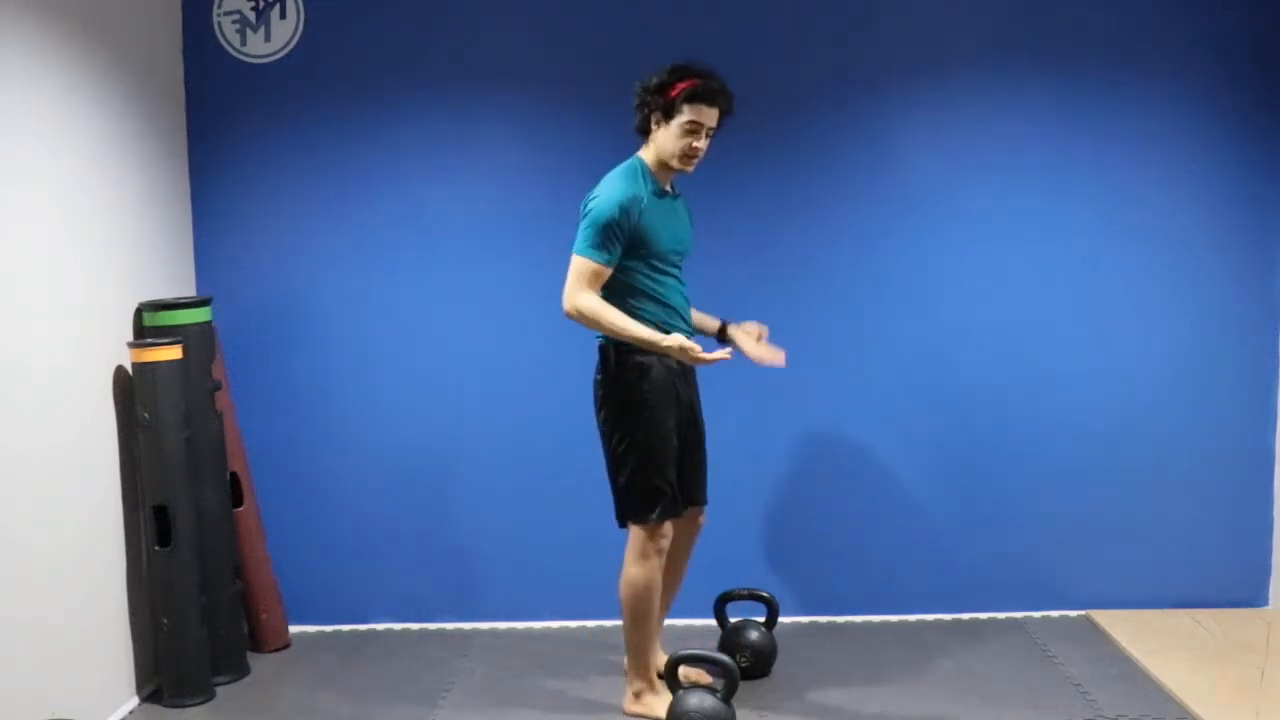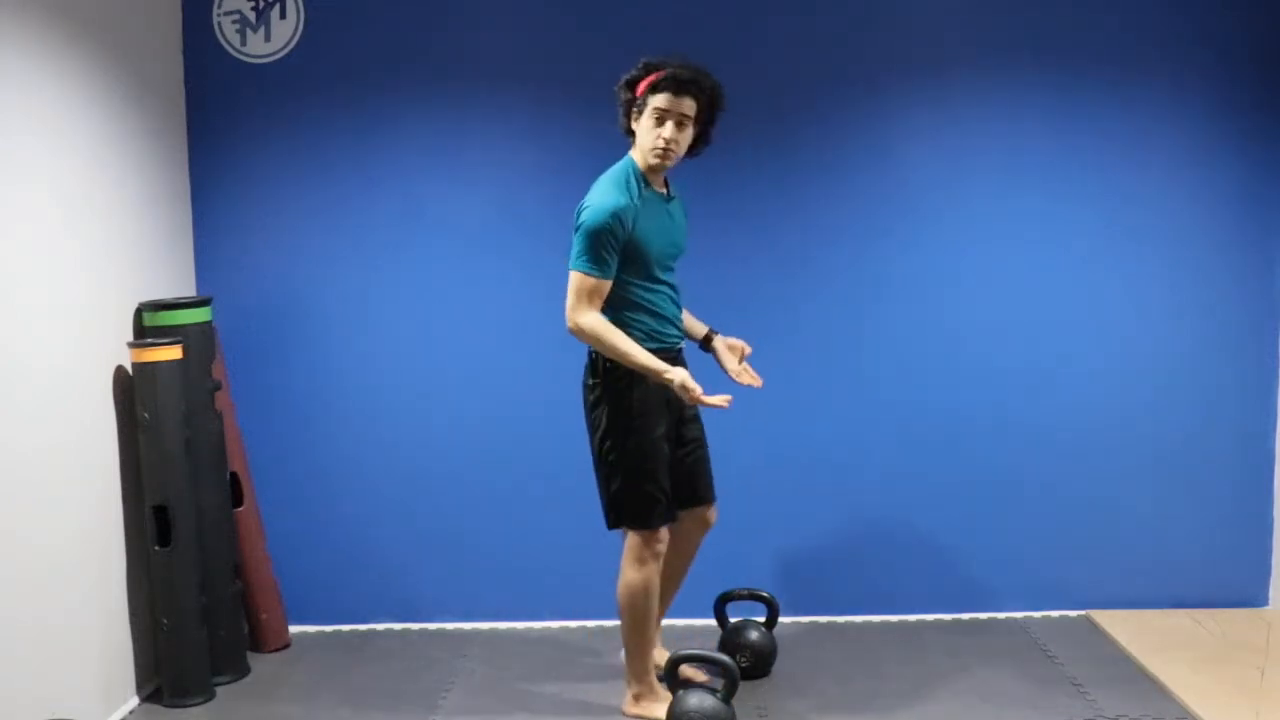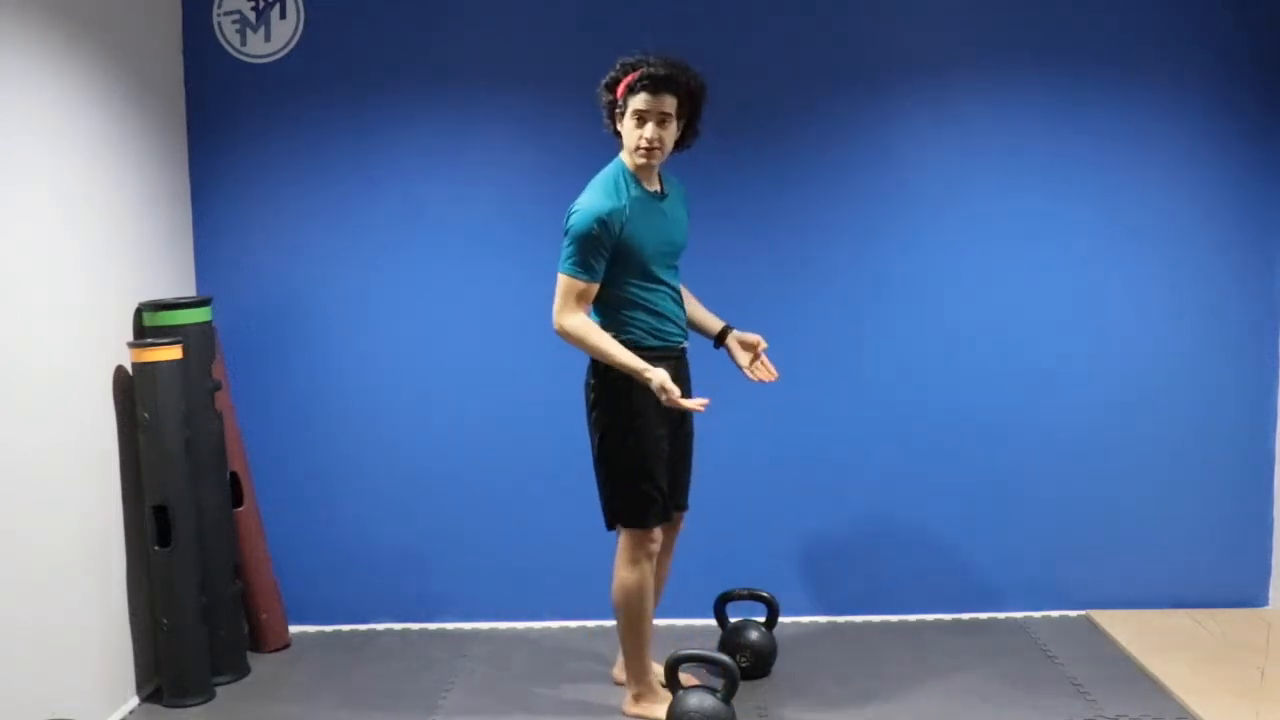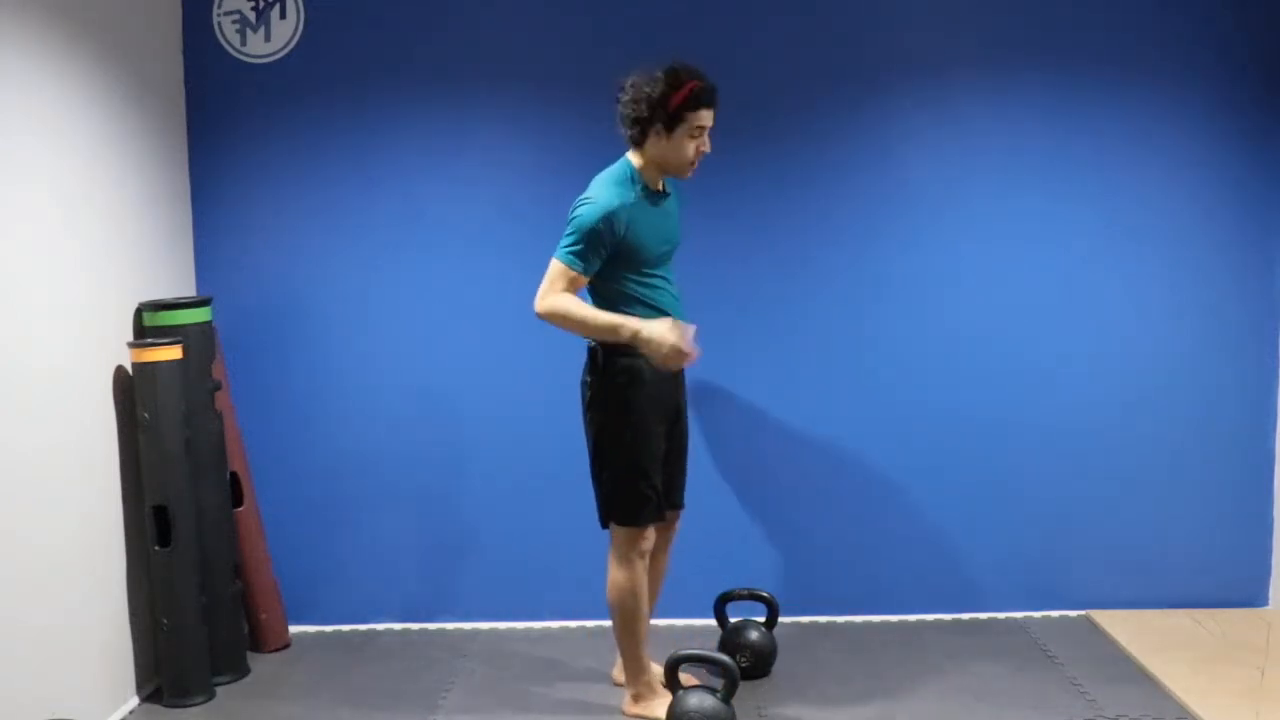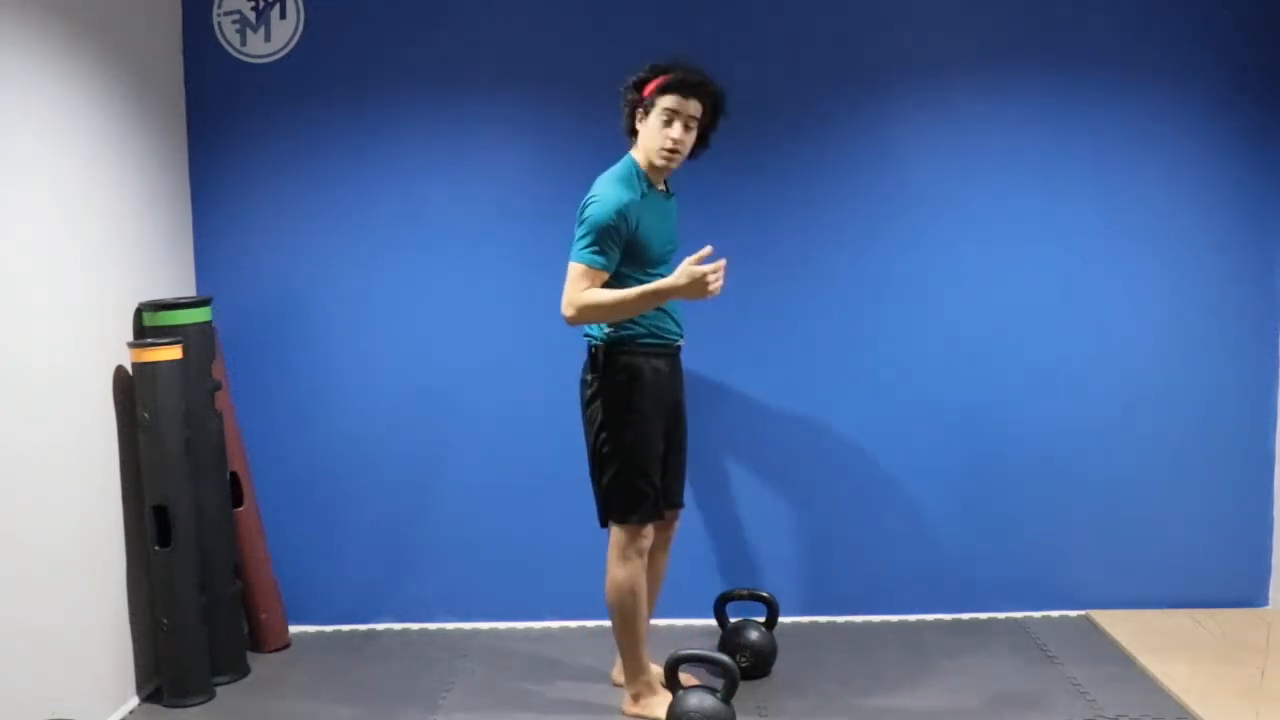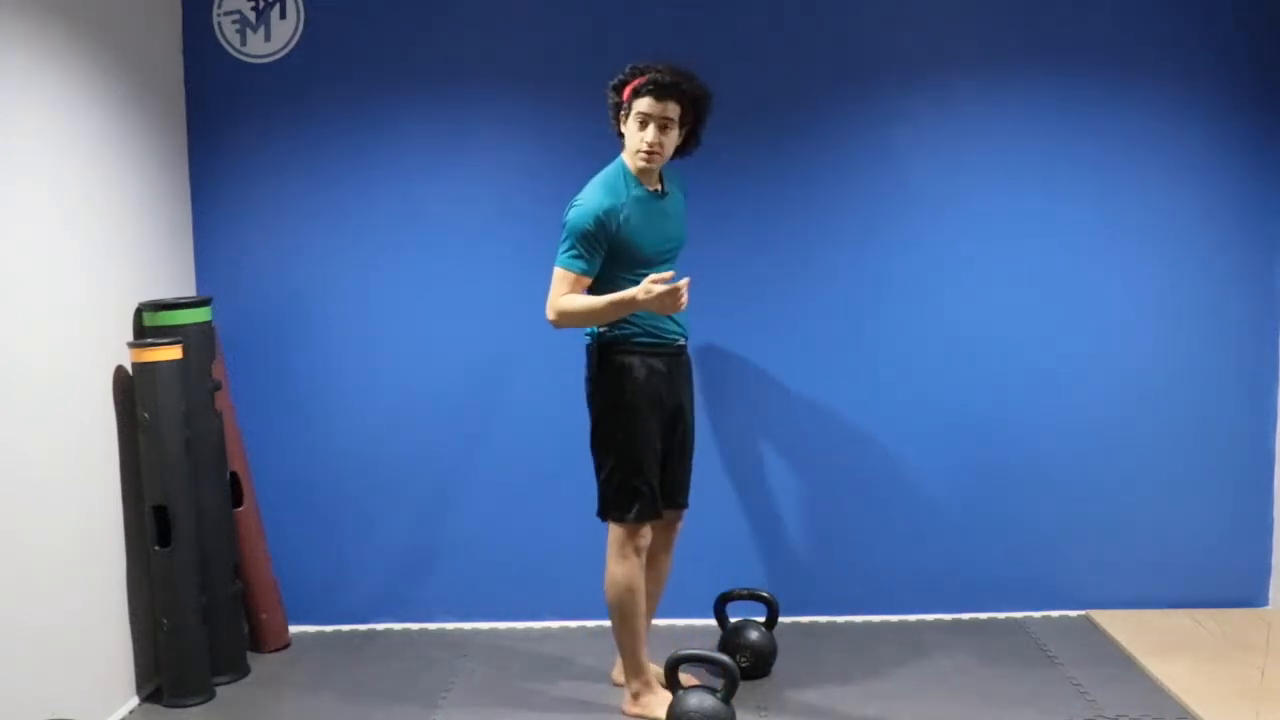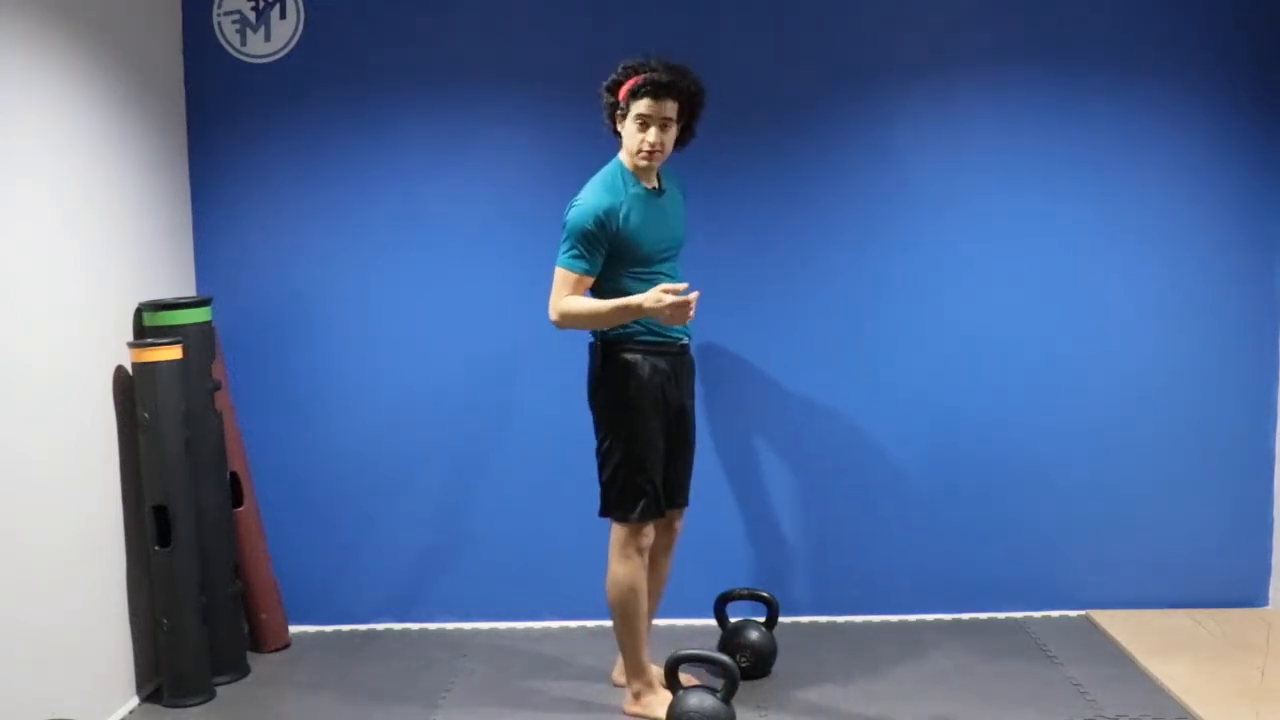
dt=0.4s
person 1, frame 1
left shoulder: (673, 198)
right shoulder: (616, 197)
right elbow: (577, 299)
left wrist: (723, 330)
right wrist: (664, 342)
left hip: (672, 376)
right hip: (634, 377)
left knee: (688, 517)
right knee: (650, 531)
left ankle: (650, 651)
person 1, frame 2
left shoulder: (671, 196)
right shoulder: (608, 205)
right elbow: (581, 316)
left wrist: (708, 339)
right wrist: (663, 371)
left hip: (669, 376)
right hip: (627, 382)
left knee: (696, 517)
right knee: (648, 536)
left ankle: (644, 646)
person 1, frame 3
left shoulder: (672, 193)
right shoulder: (598, 209)
right elbow: (566, 316)
left wrist: (724, 334)
right wrist: (642, 372)
left hip: (672, 376)
right hip: (628, 383)
left knee: (667, 527)
right knee: (640, 537)
left ankle: (634, 660)
person 1, frame 4
left shoulder: (663, 192)
right shoulder: (606, 204)
right elbow: (548, 302)
right wrist: (638, 330)
left hip: (663, 372)
right hip: (624, 375)
left knee: (663, 524)
right knee: (631, 535)
left ankle: (635, 660)
person 1, frame 5
left shoulder: (664, 191)
right shoulder: (612, 199)
right elbow: (575, 304)
right wrist: (671, 288)
left hip: (663, 367)
right hip: (624, 373)
left knee: (664, 523)
right knee: (631, 533)
left ankle: (633, 660)
person 1, frame 6
left shoulder: (671, 191)
right shoulder: (597, 205)
right elbow: (558, 308)
right wrist: (636, 300)
left hip: (673, 365)
right hip: (625, 371)
left knee: (667, 524)
right knee: (631, 531)
left ankle: (634, 660)
person 1, frame 7
left shoulder: (669, 189)
right shoulder: (597, 205)
right elbow: (562, 309)
right wrist: (642, 307)
left hip: (673, 365)
right hip: (628, 371)
left knee: (667, 524)
right knee: (633, 532)
left ankle: (634, 659)
